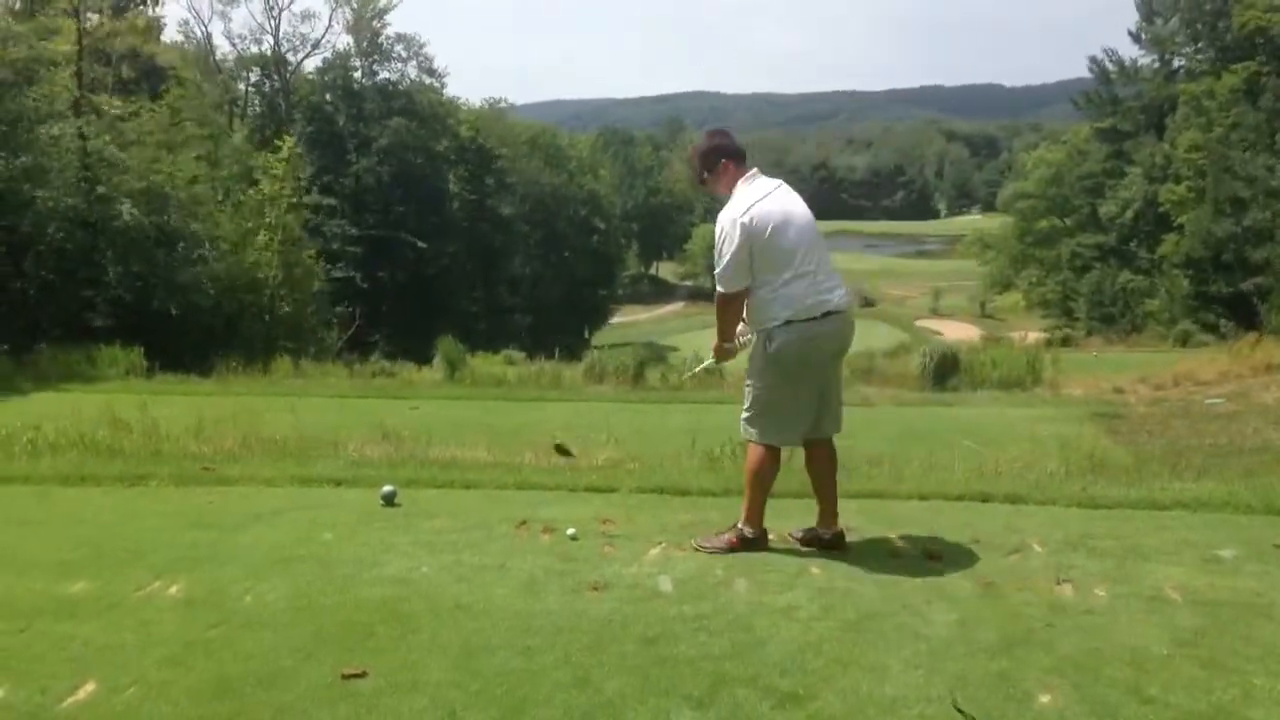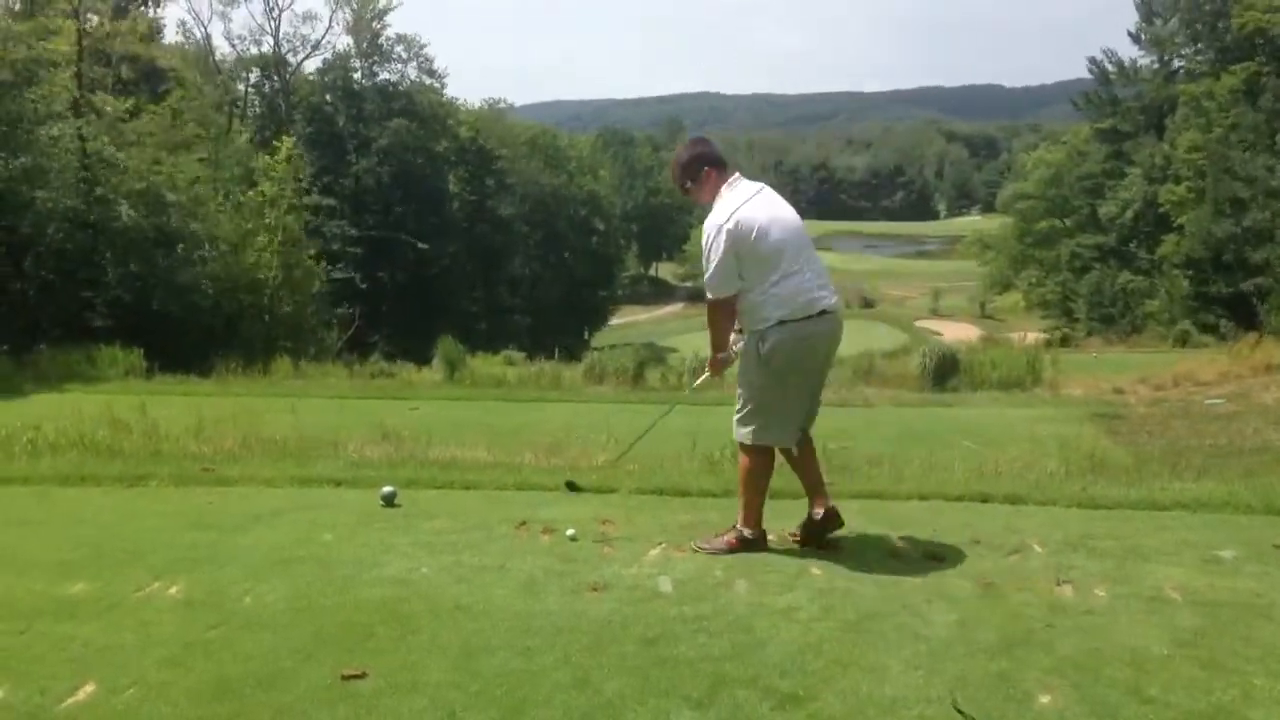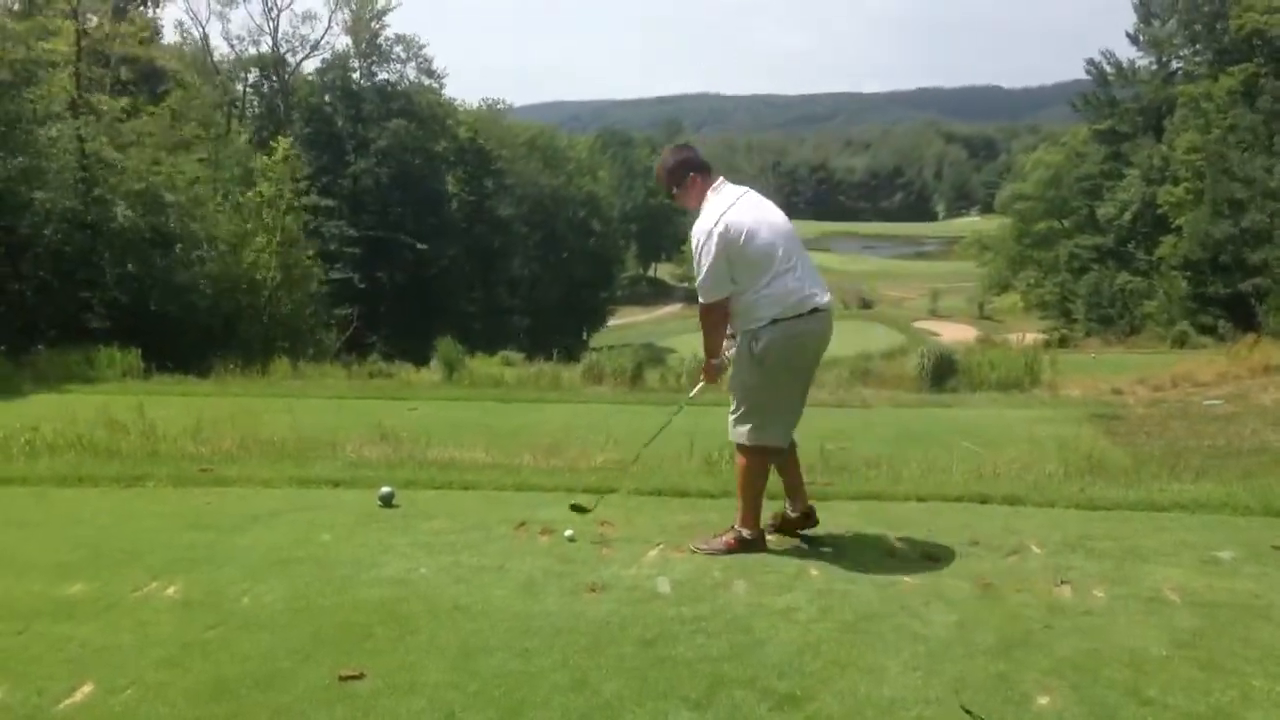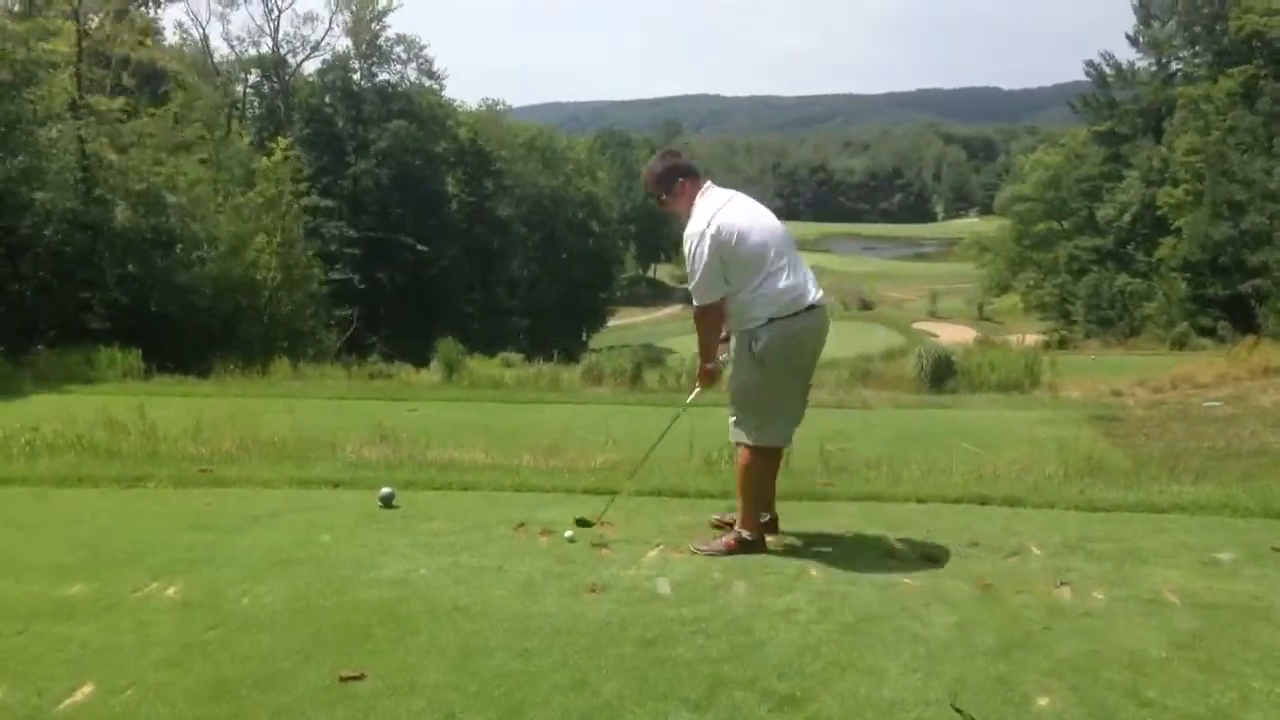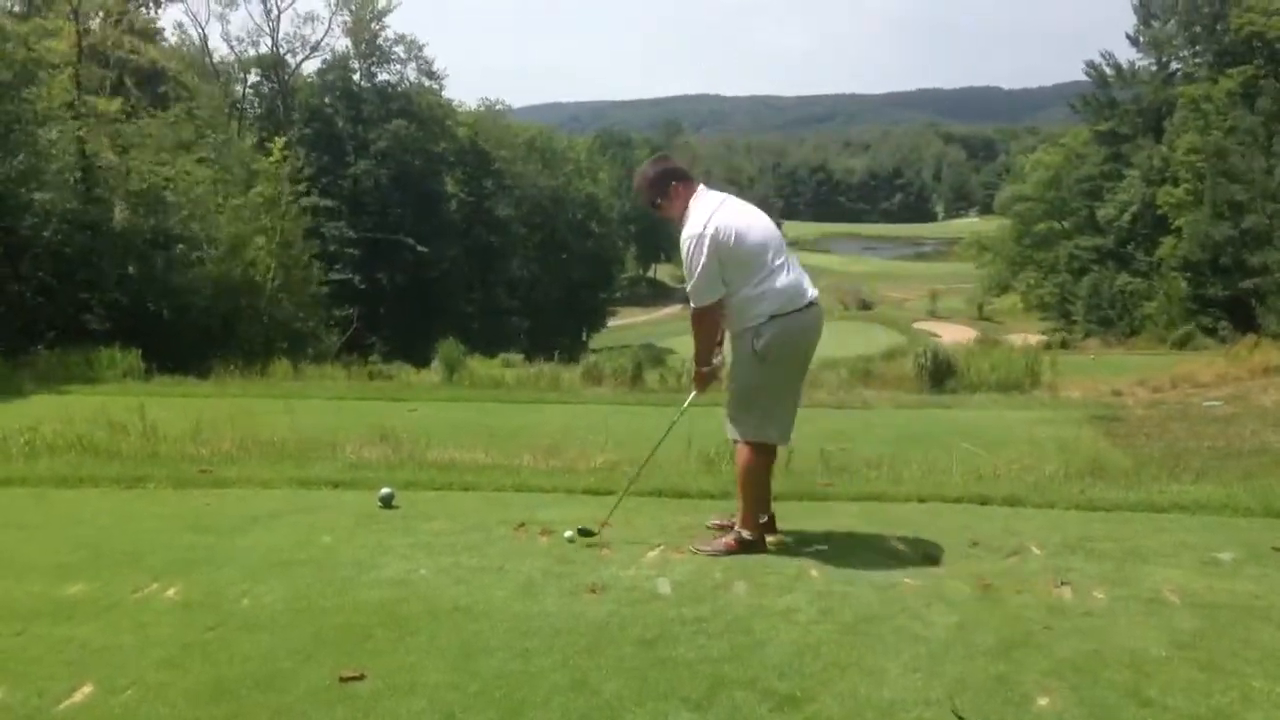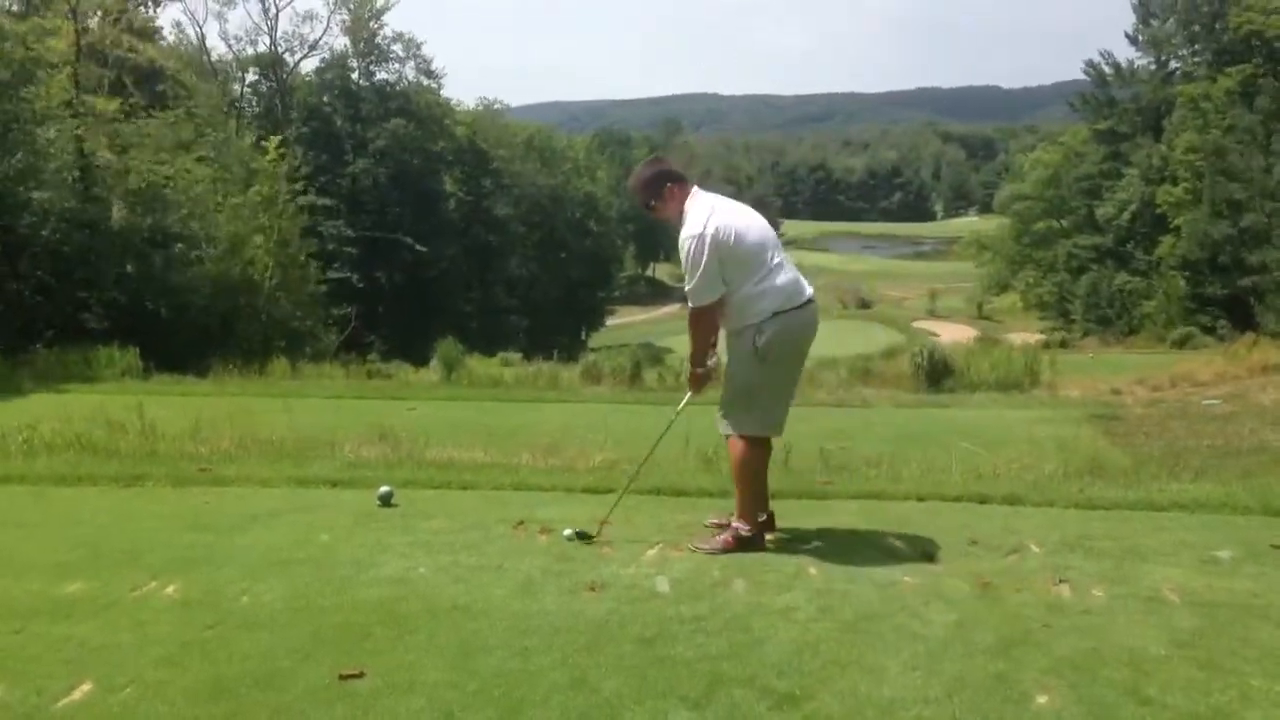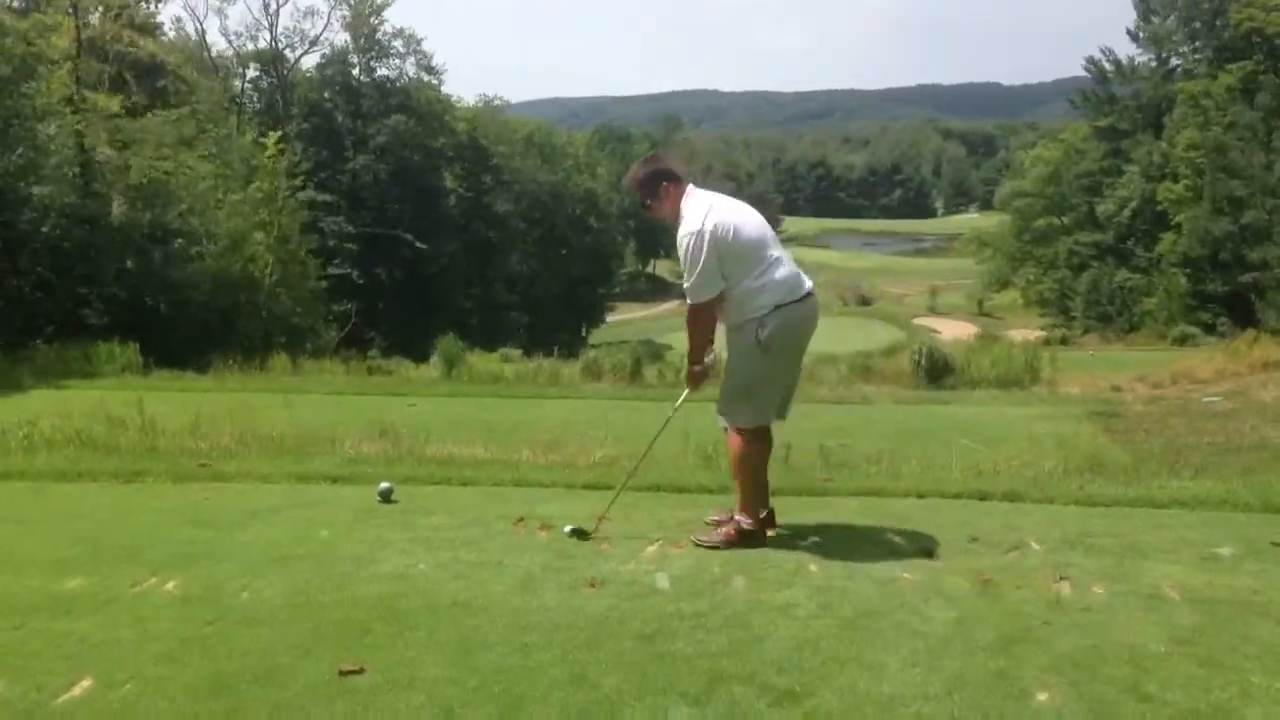
dt=0.1s
person 1, frame 1
left shoulder: (735, 216)
right shoulder: (779, 191)
left elbow: (730, 293)
left wrist: (724, 342)
right wrist: (749, 316)
left hip: (792, 330)
right hip: (834, 319)
left knee: (764, 432)
right knee: (814, 430)
left ankle: (750, 529)
right ankle: (828, 525)
person 1, frame 2
left shoulder: (721, 221)
right shoulder: (763, 194)
left elbow: (720, 299)
left wrist: (718, 352)
right wrist: (740, 323)
left hip: (783, 331)
right hip: (823, 318)
left knee: (756, 433)
right knee: (791, 426)
left ankle: (748, 530)
right ankle: (821, 509)
person 1, frame 3
left shoulder: (709, 226)
right shoulder: (746, 198)
left elbow: (712, 304)
left wrist: (712, 356)
right wrist: (730, 334)
left hip: (777, 329)
right hip: (813, 317)
left knee: (752, 431)
right knee: (775, 424)
left ankle: (747, 529)
right ankle: (798, 506)
person 1, frame 4
left shoulder: (701, 228)
right shoulder: (735, 201)
left elbow: (707, 306)
left wrist: (707, 361)
right wrist: (724, 338)
left hip: (775, 328)
right hip: (808, 316)
left knee: (752, 431)
right knee: (769, 424)
left ankle: (747, 531)
right ankle: (762, 512)
person 1, frame 5
left shoulder: (698, 230)
right shoulder: (724, 204)
left elbow: (704, 308)
left wrist: (703, 363)
right wrist: (716, 344)
left hip: (773, 326)
right hip: (799, 315)
left knee: (748, 429)
right knee: (762, 424)
left ankle: (747, 531)
right ankle: (758, 513)
person 1, frame 6
left shoulder: (696, 231)
right shoulder: (717, 206)
left elbow: (702, 308)
left wrist: (697, 364)
right wrist: (710, 346)
left hip: (772, 324)
right hip: (794, 313)
left knee: (742, 424)
right knee: (754, 421)
left ankle: (745, 527)
right ankle: (756, 512)
person 1, frame 7
left shoulder: (694, 228)
right shoulder: (711, 204)
left elbow: (701, 305)
left wrist: (695, 362)
right wrist: (706, 344)
left hip: (772, 318)
right hip: (791, 308)
left knee: (740, 417)
right knee: (754, 414)
left ankle: (748, 521)
right ankle: (757, 507)
